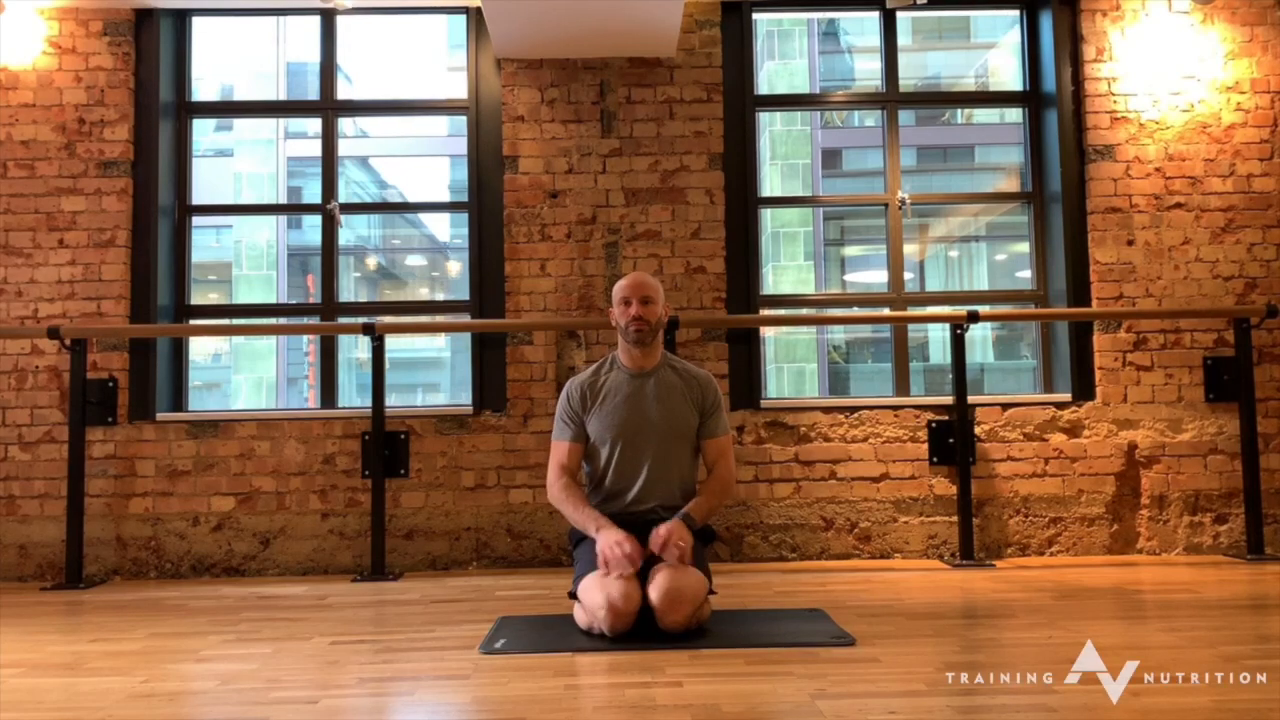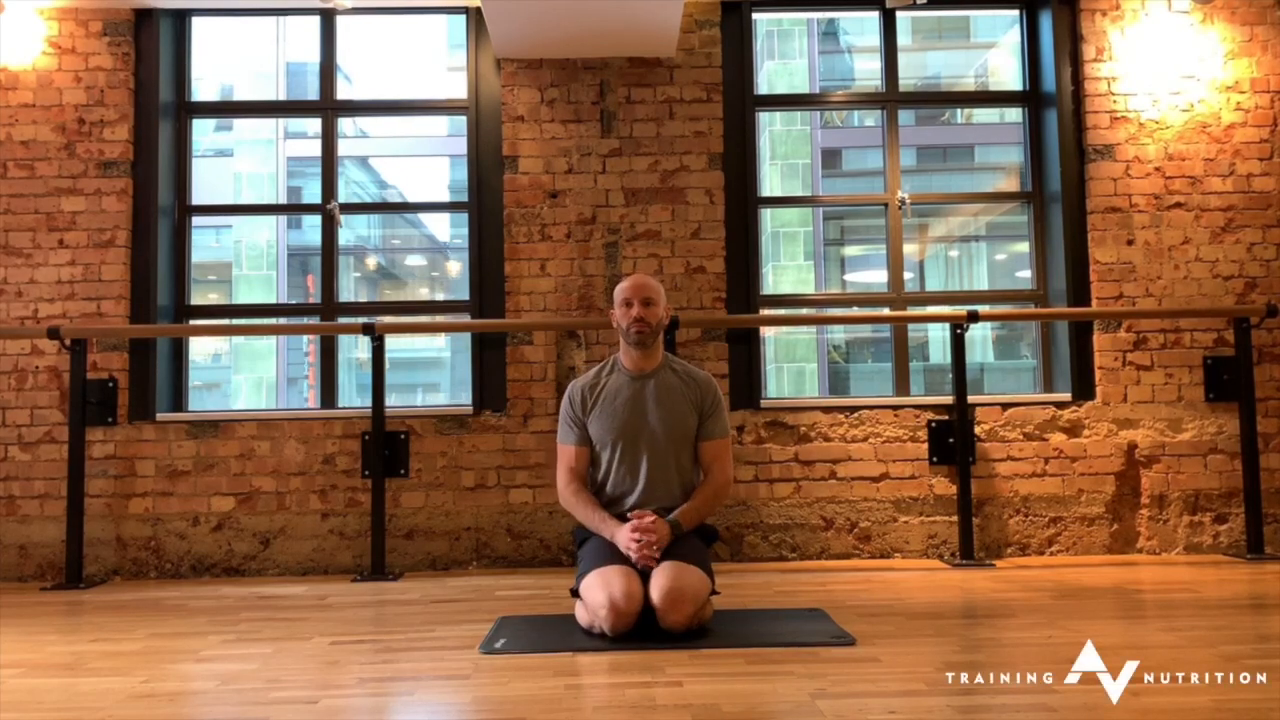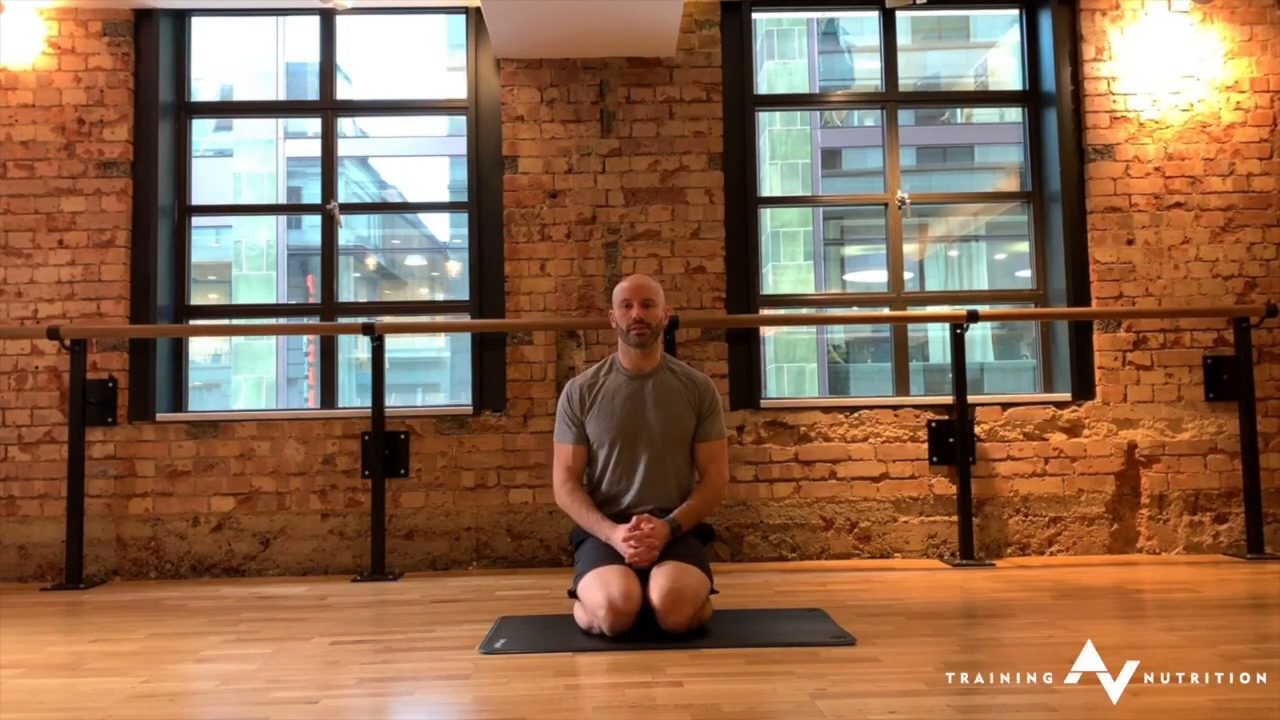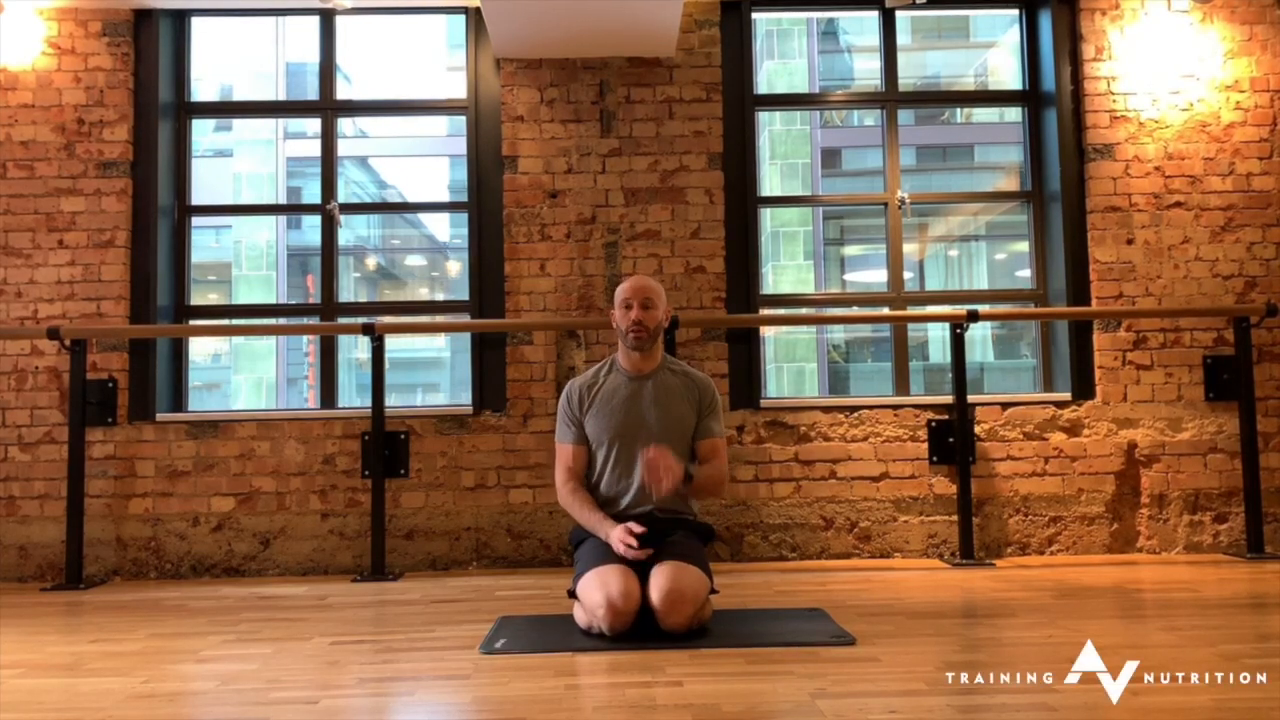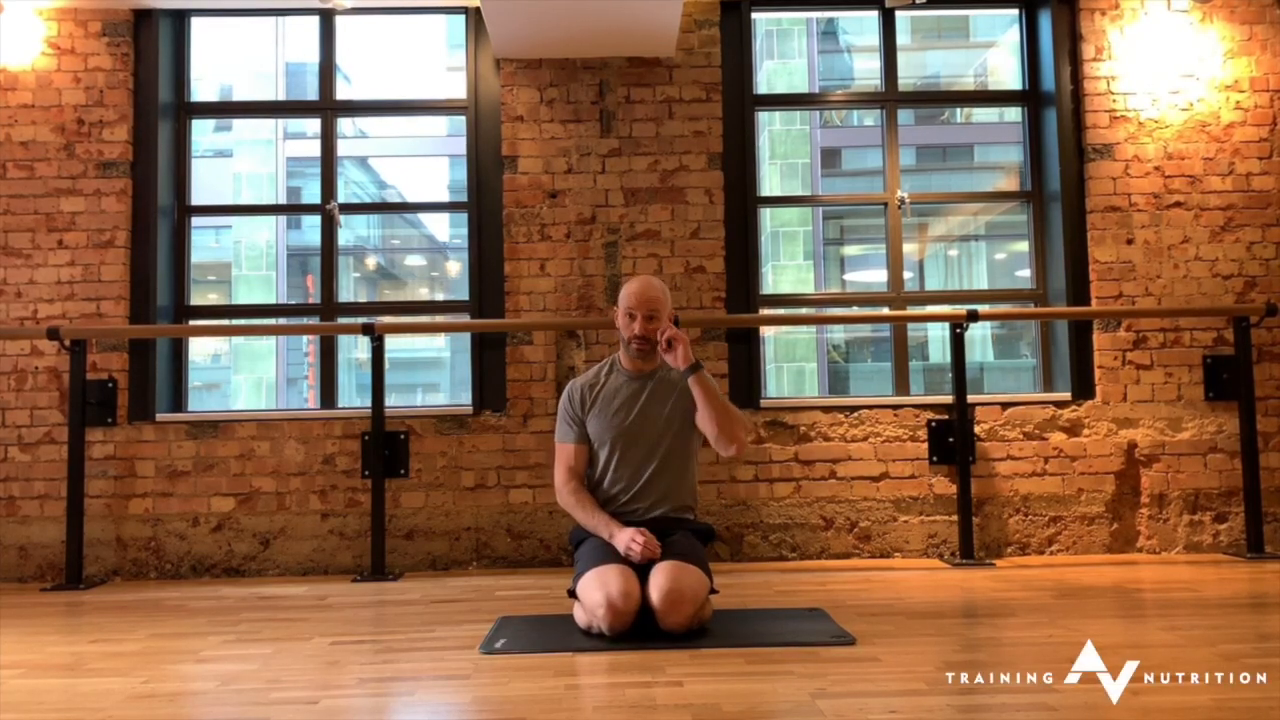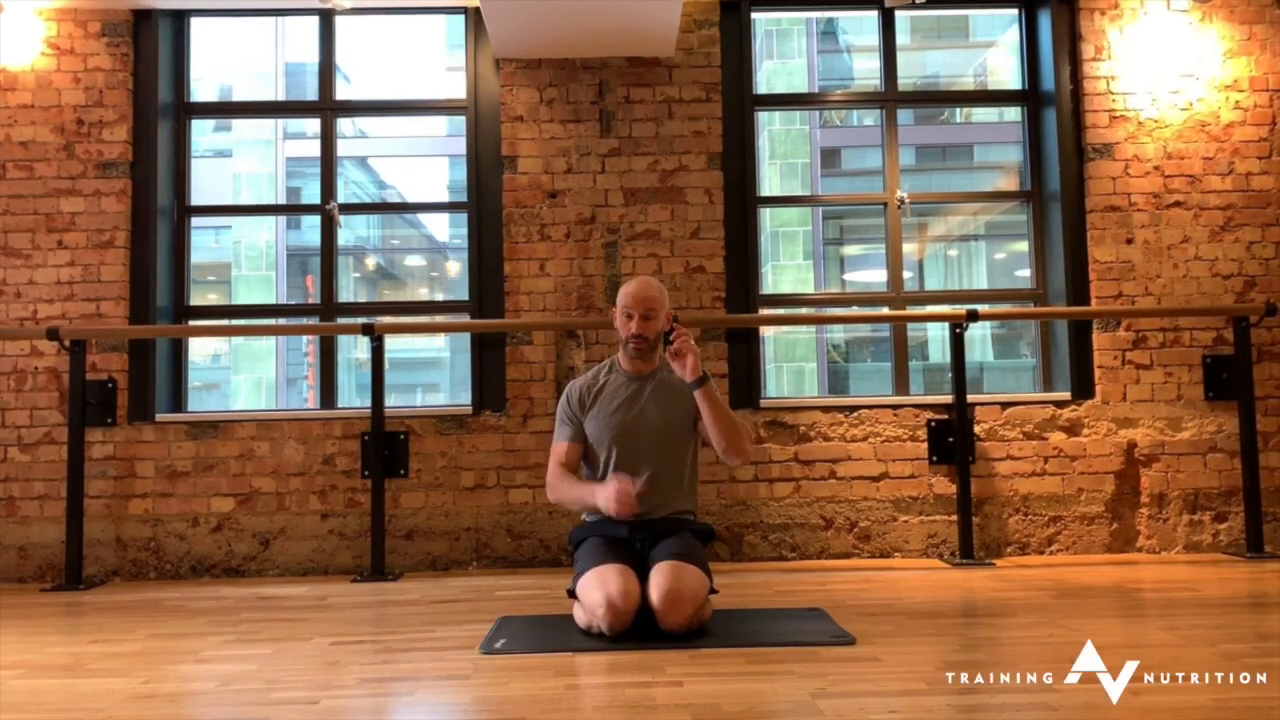
dt=0.4s
person 1, frame 1
left shoulder: (699, 385)
right shoulder: (581, 390)
left elbow: (722, 472)
right elbow: (559, 481)
left wrist: (684, 521)
right wrist: (602, 528)
left hip: (673, 526)
right hip: (607, 526)
left knee: (674, 608)
right knee: (613, 611)
right ankle: (587, 601)
person 1, frame 2
left shoulder: (700, 387)
right shoulder: (582, 392)
left elbow: (719, 476)
right elbow: (569, 483)
left wrist: (671, 526)
right wrist: (616, 531)
left hip: (679, 528)
right hip: (607, 529)
left knee: (675, 608)
right knee: (616, 610)
right ankle: (589, 596)
person 1, frame 3
left shoulder: (698, 388)
right shoulder: (580, 391)
left elbow: (715, 478)
right elbow: (565, 484)
left wrist: (669, 527)
right wrist: (612, 533)
left hip: (677, 529)
right hip: (603, 530)
left knee: (675, 609)
right knee: (615, 610)
right ankle: (588, 597)
person 1, frame 4
left shoulder: (698, 387)
right shoulder: (580, 391)
left elbow: (718, 476)
right elbow: (568, 483)
left wrist: (683, 475)
right wrist: (609, 529)
left hip: (675, 527)
right hip: (604, 529)
left knee: (675, 609)
right knee: (613, 610)
left ankle: (649, 593)
right ankle: (587, 595)
person 1, frame 5
left shoulder: (689, 383)
right shoulder: (581, 391)
left elbow: (733, 444)
right elbow: (567, 484)
left wrist: (690, 367)
right wrist: (615, 532)
left hip: (676, 527)
right hip: (605, 530)
left knee: (675, 608)
right knee: (614, 609)
left ankle: (651, 592)
right ankle: (588, 596)
person 1, frame 6
left shoulder: (693, 387)
right shoulder: (581, 392)
left elbow: (739, 454)
right elbow: (556, 482)
left wrist: (698, 381)
right wrist: (597, 493)
left hip: (675, 528)
right hip: (604, 528)
left knee: (675, 608)
right knee: (613, 609)
right ankle: (587, 597)
